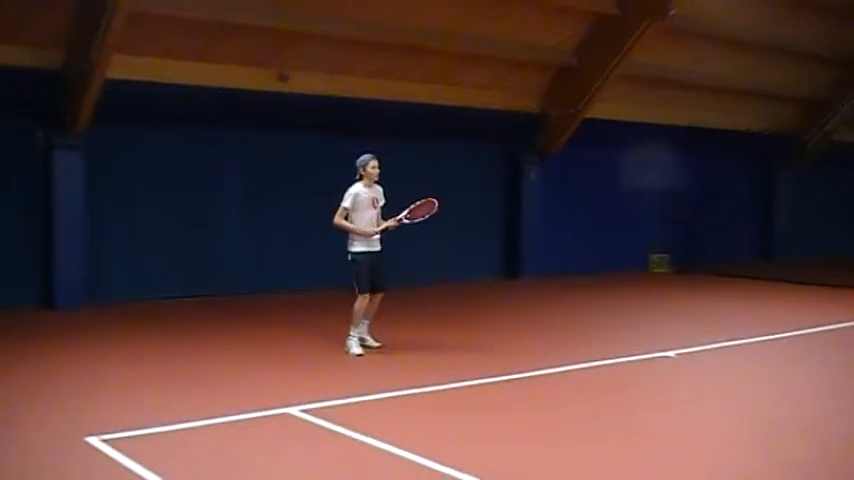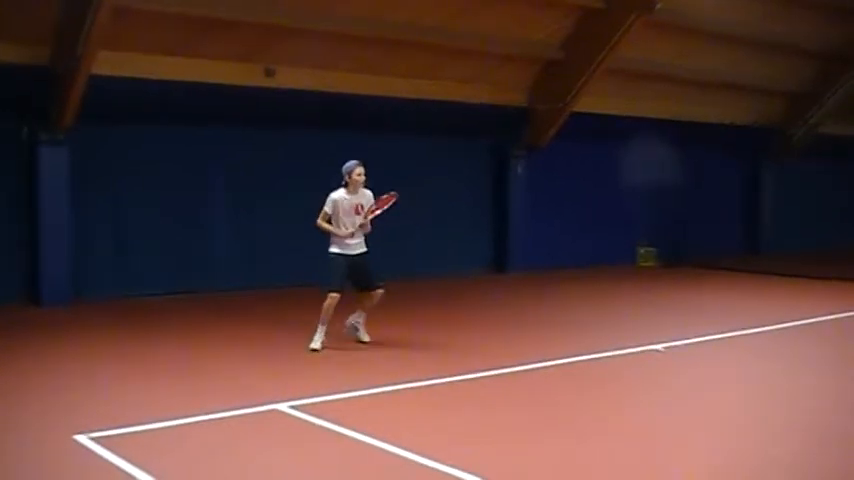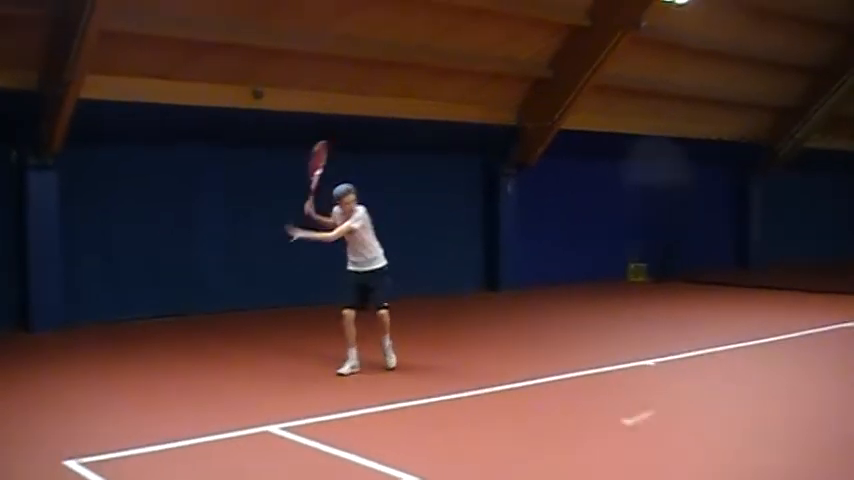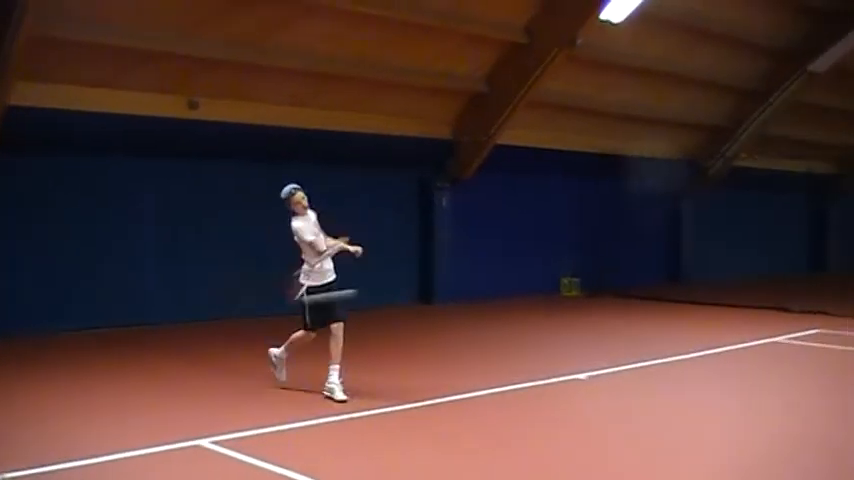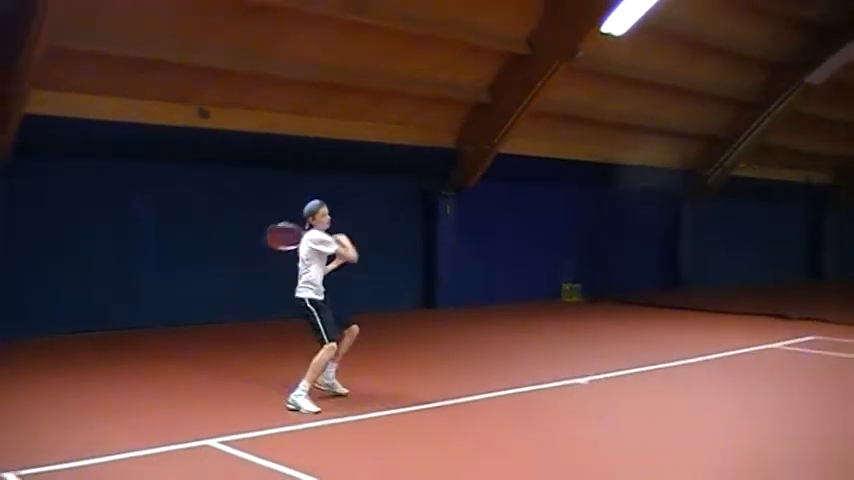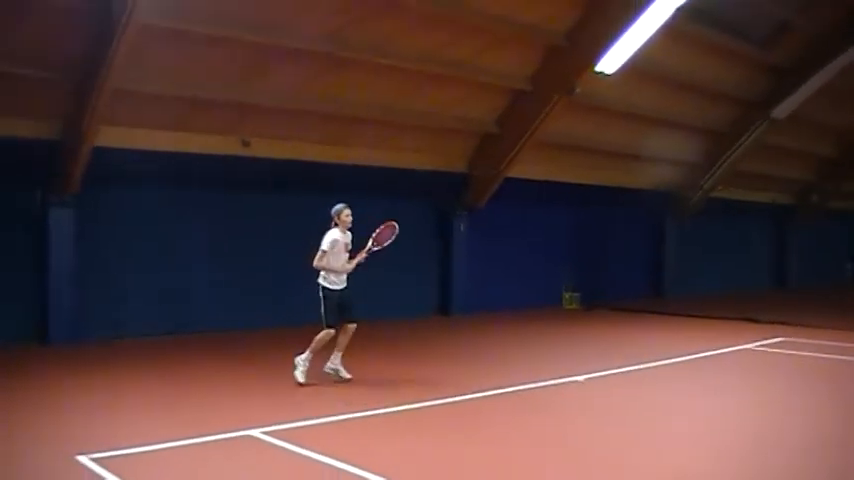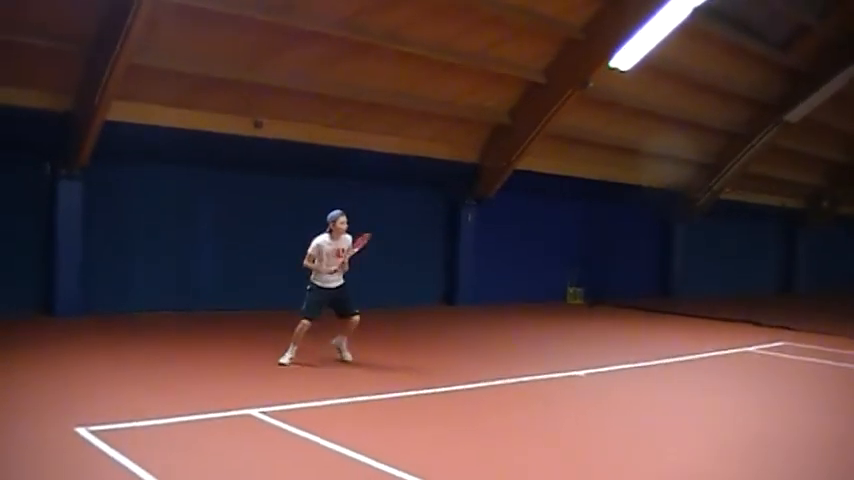
dt=0.5s
person 1, frame 1
left shoulder: (378, 190)
right shoulder: (354, 192)
right elbow: (337, 220)
left wrist: (386, 224)
right wrist: (361, 231)
left hip: (374, 249)
right hip: (359, 250)
left knee: (378, 293)
right knee: (364, 295)
left ankle: (362, 333)
right ankle: (352, 339)
person 1, frame 2
left shoulder: (367, 195)
right shoulder: (335, 197)
left elbow: (367, 229)
right elbow: (320, 222)
left wrist: (364, 225)
right wrist: (341, 233)
left hip: (360, 252)
right hip: (339, 253)
left knee: (376, 292)
right knee: (333, 296)
left ankle: (355, 321)
right ankle: (319, 335)
person 1, frame 3
left shoulder: (360, 213)
right shoulder: (337, 212)
left elbow: (333, 236)
right elbow: (334, 225)
left wrist: (303, 234)
right wrist: (313, 215)
left hip: (376, 268)
right hip: (355, 269)
left knee: (382, 312)
right knee: (347, 314)
left ankle: (387, 346)
right ankle: (352, 360)
person 1, frame 4
left shoulder: (310, 214)
right shoulder: (298, 225)
right elbow: (322, 251)
left wrist: (347, 246)
right wrist: (338, 246)
left hip: (328, 280)
right hip: (313, 283)
left knee: (337, 328)
right knee: (309, 332)
left ankle: (333, 383)
right ankle: (280, 353)
person 1, frame 5
left shoulder: (311, 238)
right shoulder: (318, 237)
right elbow: (353, 257)
left wrist: (337, 262)
right wrist: (343, 239)
left hip: (316, 298)
right hip: (310, 298)
left knee: (352, 330)
right knee: (331, 345)
left ankle: (328, 377)
right ankle: (299, 395)
person 1, frame 6
left shoulder: (348, 236)
right shoulder: (331, 237)
right elbow: (317, 263)
left wrist: (356, 259)
right wrist: (340, 269)
left hip: (342, 288)
right hip: (328, 288)
left knee: (350, 326)
right knee: (330, 330)
left ankle: (334, 364)
right ankle: (303, 360)
person 1, frame 7
left shoulder: (347, 239)
right shoulder: (320, 242)
left elbow: (344, 269)
right elbow: (306, 263)
left wrist: (344, 262)
right wrist: (323, 269)
left hip: (338, 286)
right hip: (318, 286)
left knee: (354, 318)
right knee: (305, 322)
left ankle: (340, 342)
right ankle: (290, 353)
